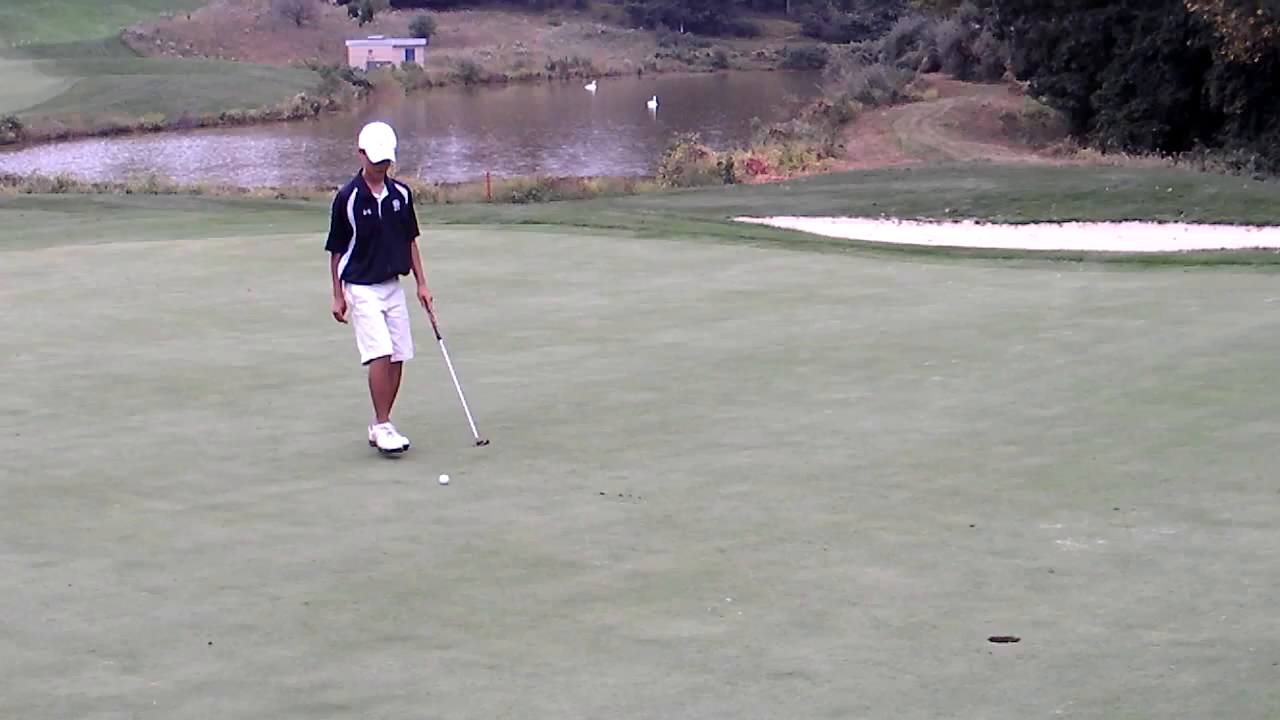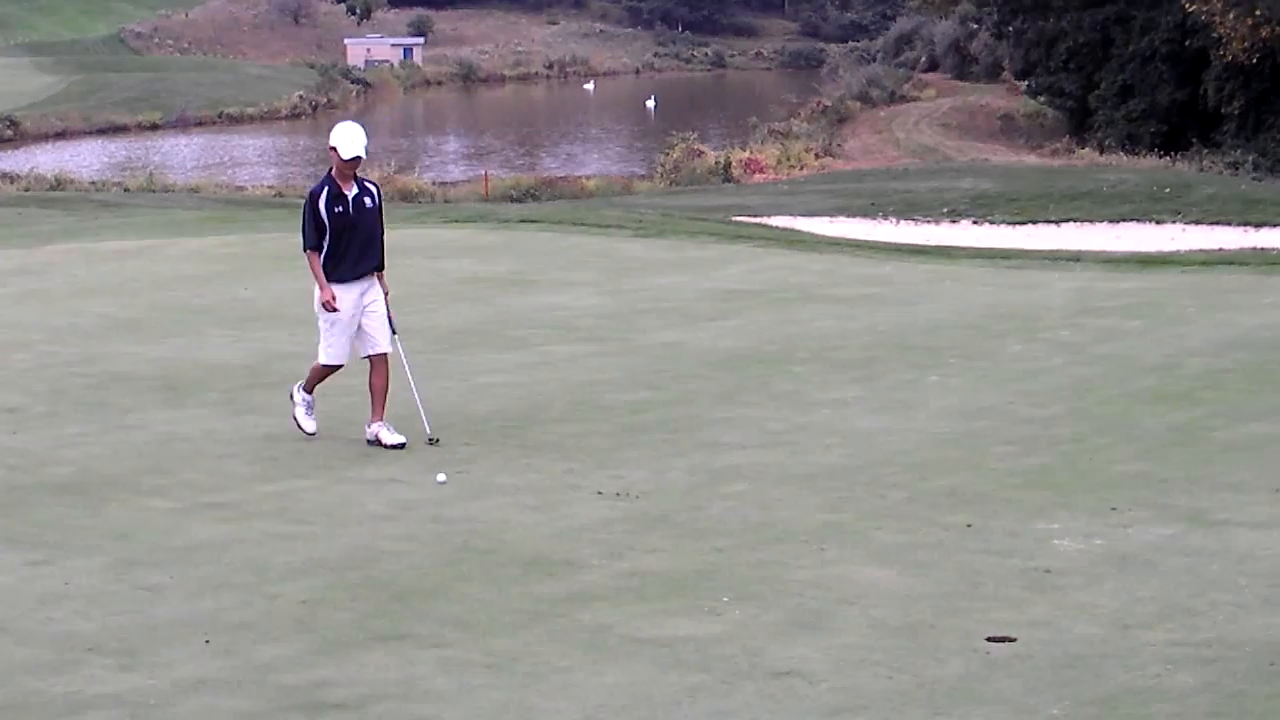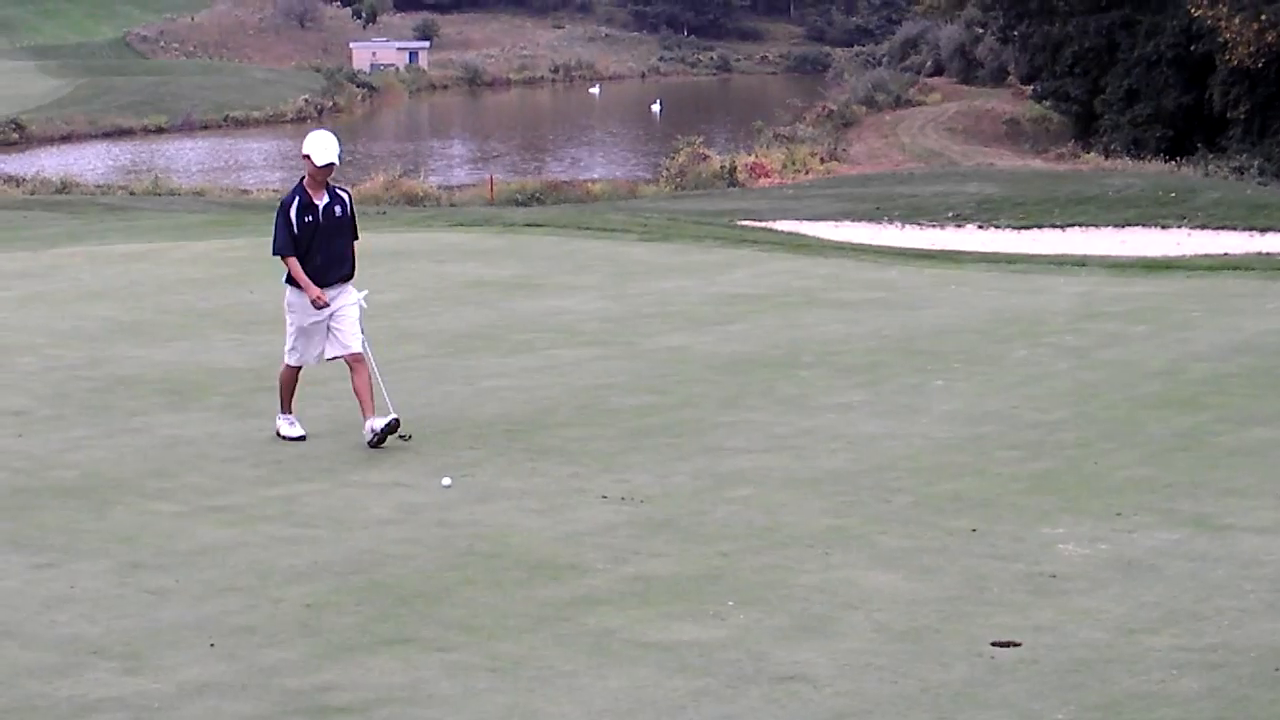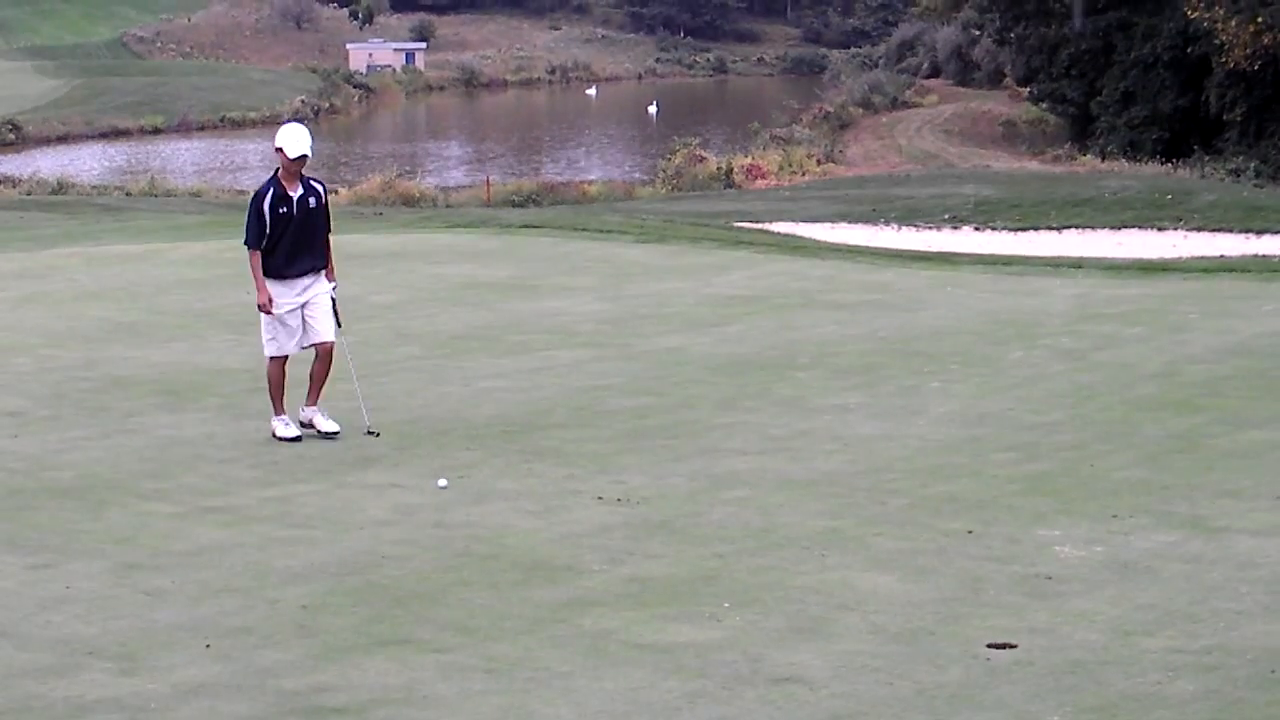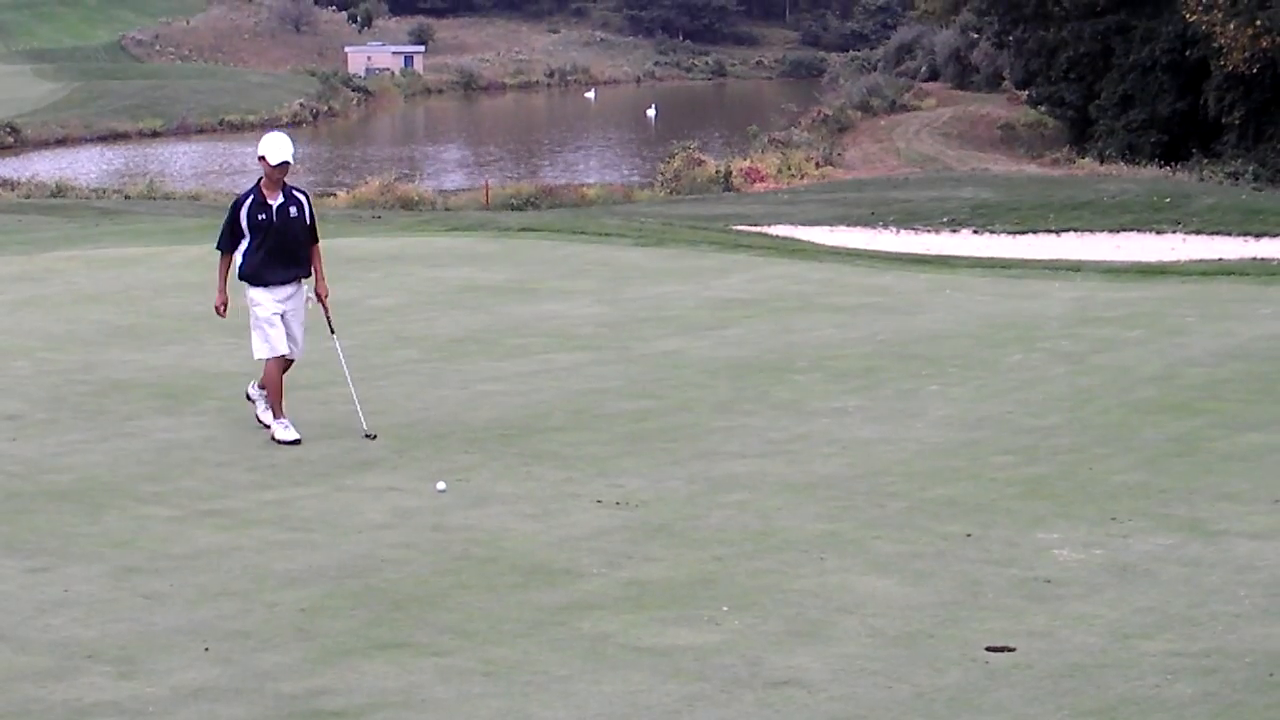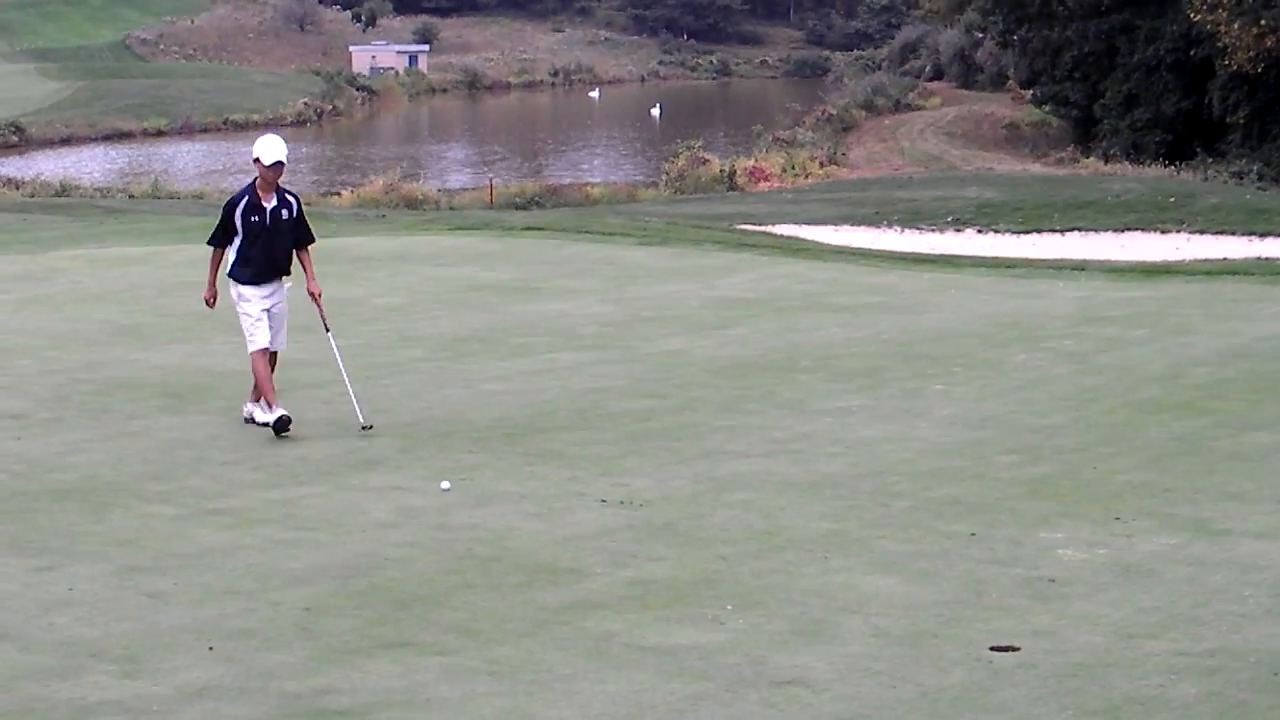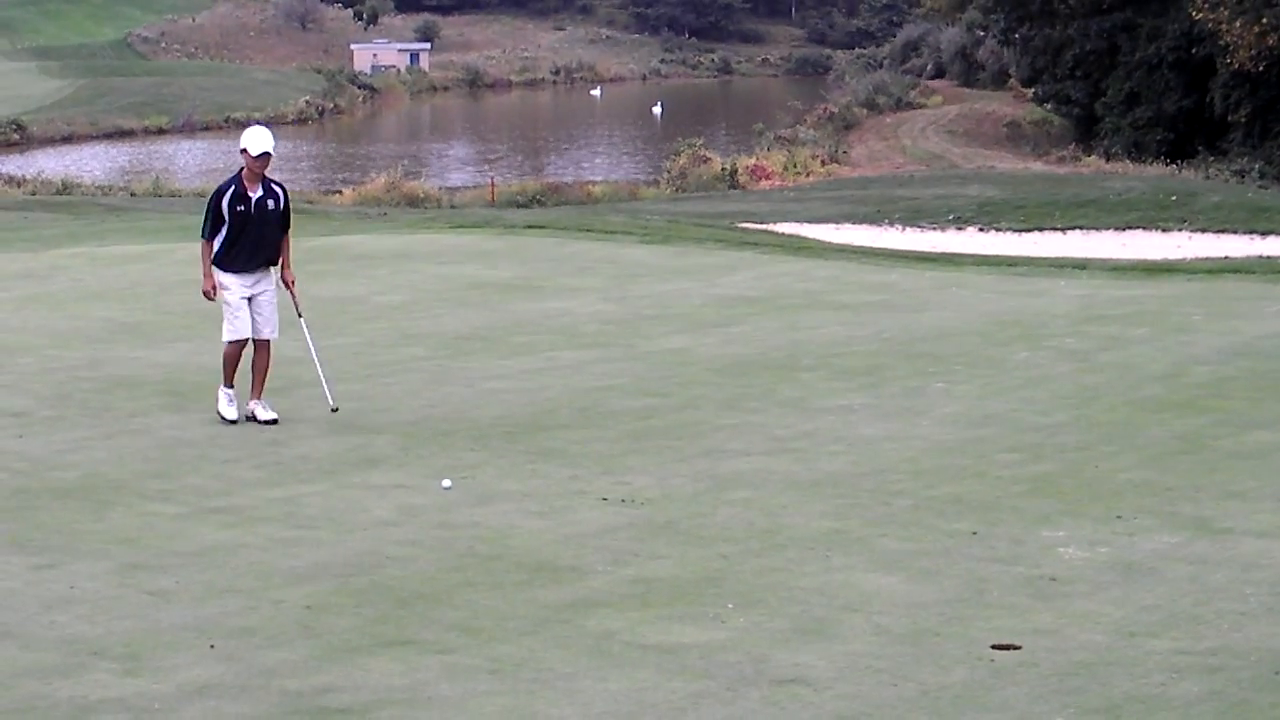
dt=0.2s
person 1, frame 1
left shoulder: (401, 194)
right shoulder: (347, 198)
left elbow: (410, 241)
right elbow: (336, 251)
left wrist: (420, 282)
right wrist: (337, 295)
left hip: (394, 288)
right hip: (360, 289)
left knee: (397, 360)
right knee: (379, 356)
left ankle: (384, 425)
right ankle: (378, 425)
person 1, frame 2
left shoulder: (371, 191)
right shoulder: (319, 196)
right elbow: (312, 248)
left wrist: (381, 278)
right wrist: (323, 288)
left hip: (369, 286)
right hip: (335, 290)
left knee: (380, 355)
right knee: (333, 359)
left ankle: (377, 426)
right ankle: (304, 394)
person 1, frame 3
left shoulder: (343, 199)
right shoulder: (291, 204)
right elbow: (287, 254)
left wrist: (347, 282)
right wrist: (309, 288)
left hip: (342, 292)
right hip: (305, 295)
left knee: (356, 357)
right knee: (296, 361)
left ankle: (371, 422)
right ankle: (285, 417)
person 1, frame 4
left shoulder: (317, 191)
right shoulder: (264, 196)
right elbow: (254, 247)
left wrist: (330, 272)
right wrist: (260, 289)
left hip: (314, 281)
right hip: (278, 285)
left knee: (325, 345)
right knee: (279, 353)
left ankle: (311, 409)
right ankle: (280, 417)
person 1, frame 5
left shoulder: (300, 200)
right shoulder: (244, 204)
left elbow: (311, 242)
right elbow: (227, 250)
left wrist: (320, 280)
right wrist: (221, 291)
left hip: (294, 288)
right hip: (260, 290)
left knee: (289, 355)
right knee: (274, 354)
left ankle: (258, 389)
right ankle: (280, 422)
person 1, frame 6
left shoulder: (291, 202)
right shoulder: (238, 203)
left elbow: (302, 244)
right elbow: (219, 245)
left wrist: (311, 280)
right wrist: (211, 283)
left hip: (276, 285)
right hip: (246, 287)
left knee: (272, 349)
right knee: (261, 347)
left ankle: (254, 406)
right ankle: (273, 409)
person 1, frame 7
left shoulder: (277, 192)
right shoulder: (225, 193)
left elbow: (283, 233)
right elbow: (208, 238)
left wrist: (286, 268)
right wrist: (207, 276)
left hip: (264, 276)
right hip: (231, 277)
left knee: (264, 340)
right knee: (237, 338)
left ankle: (256, 402)
right ankle: (227, 391)
